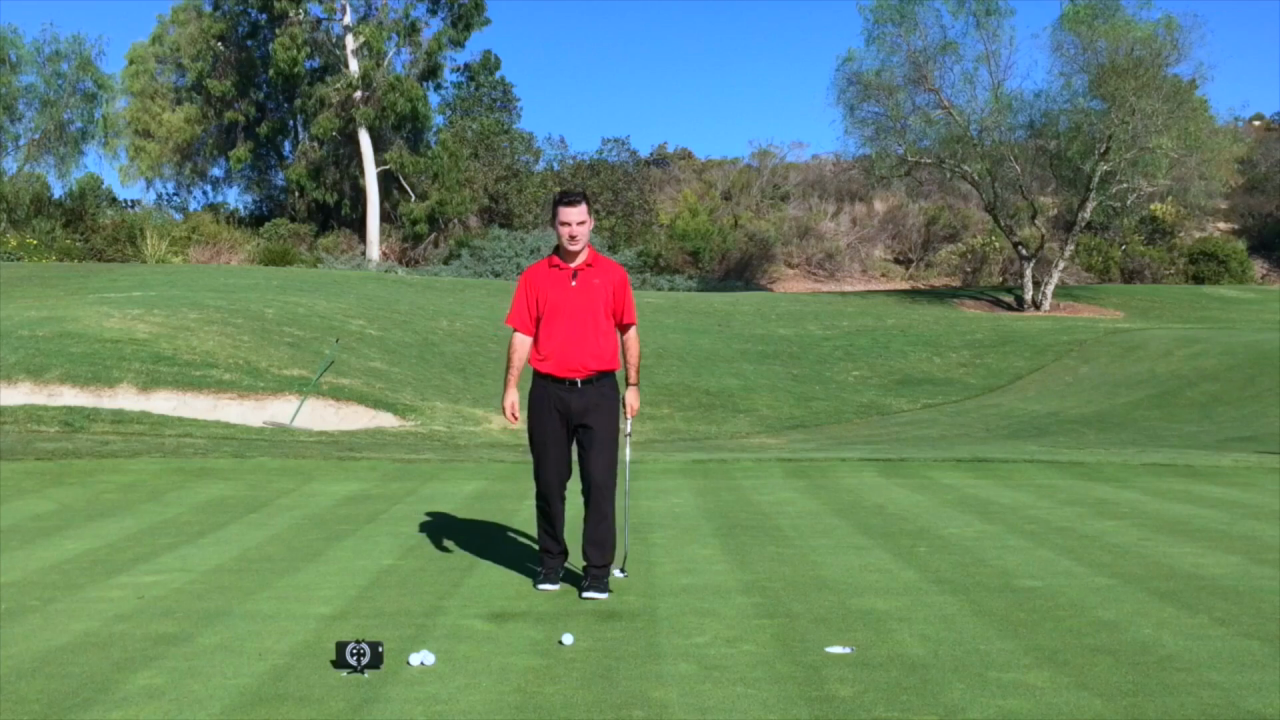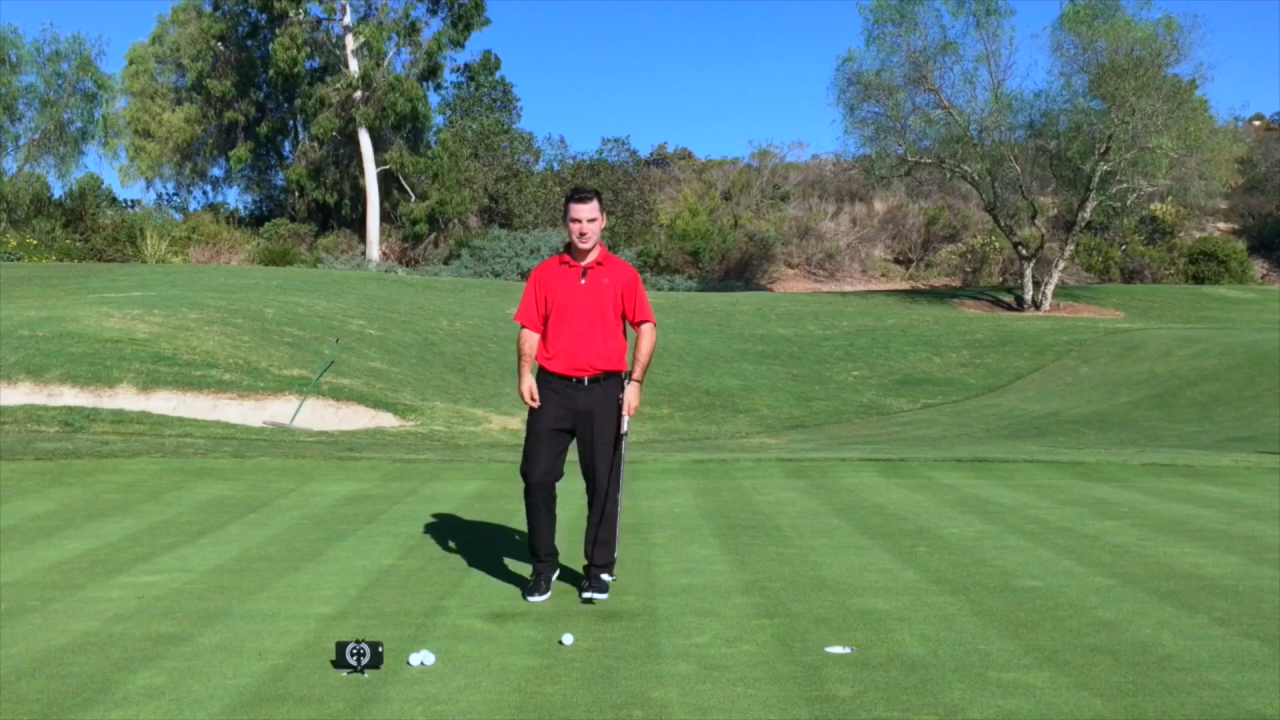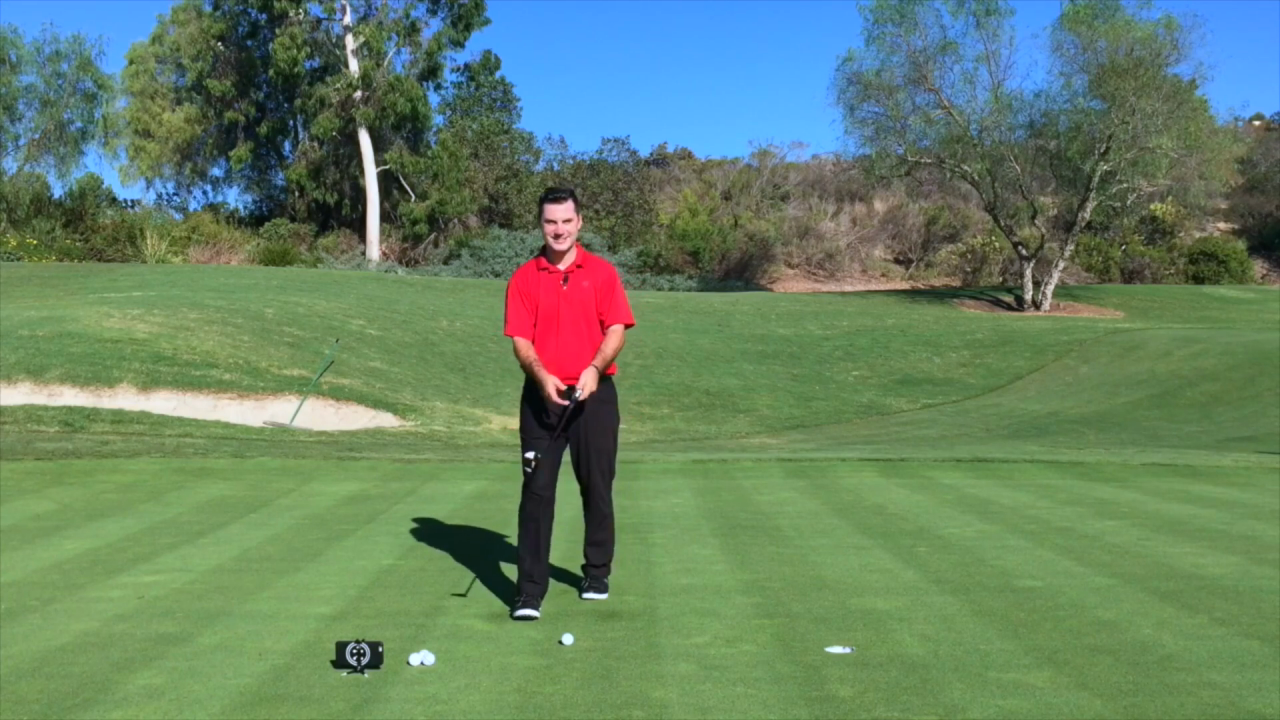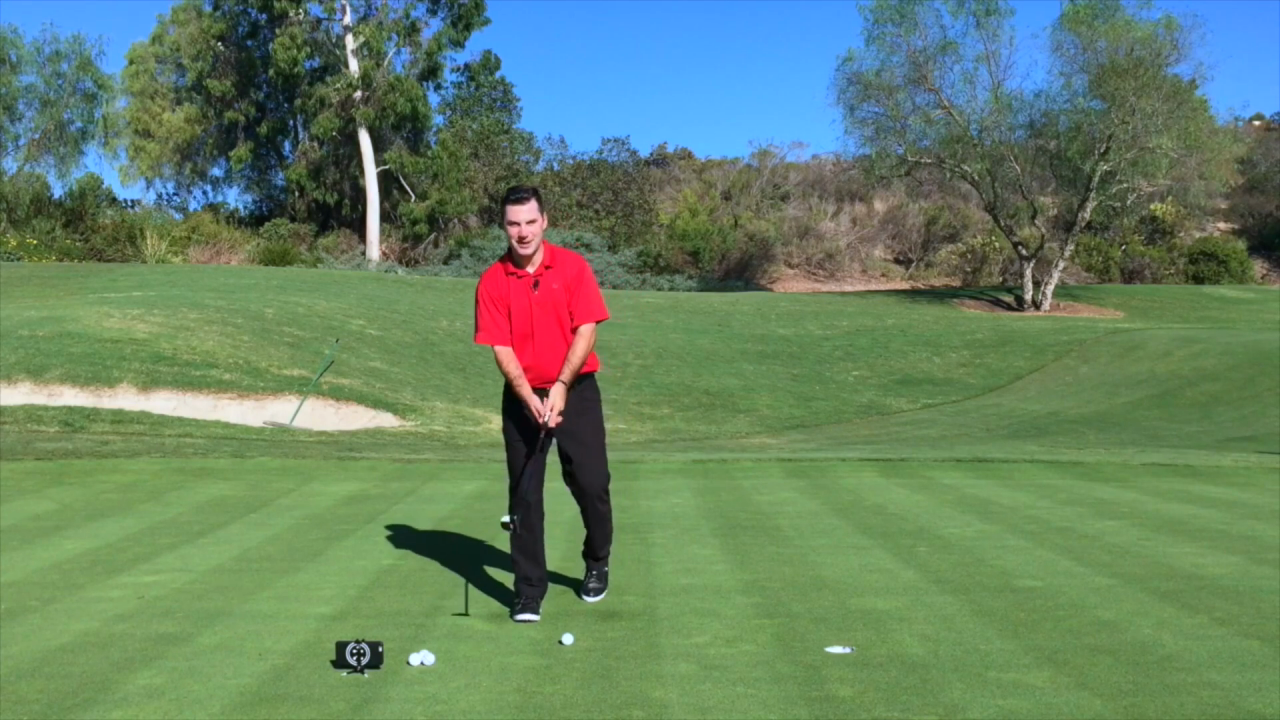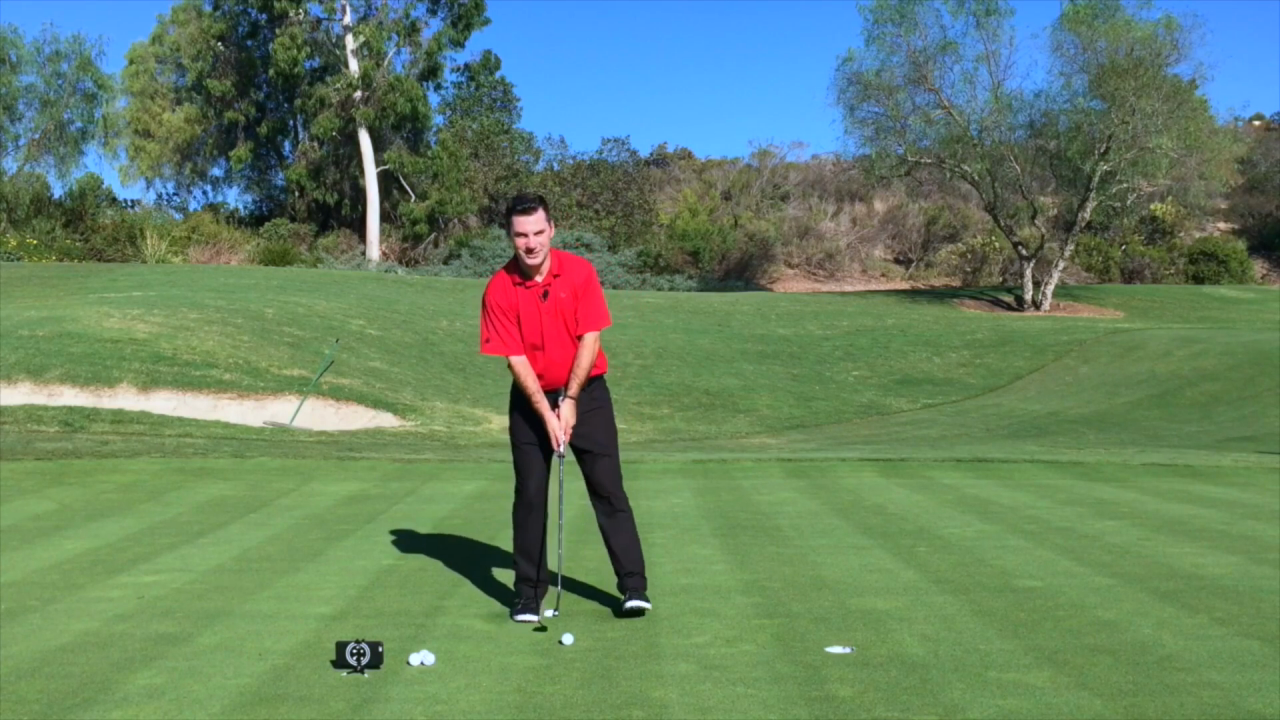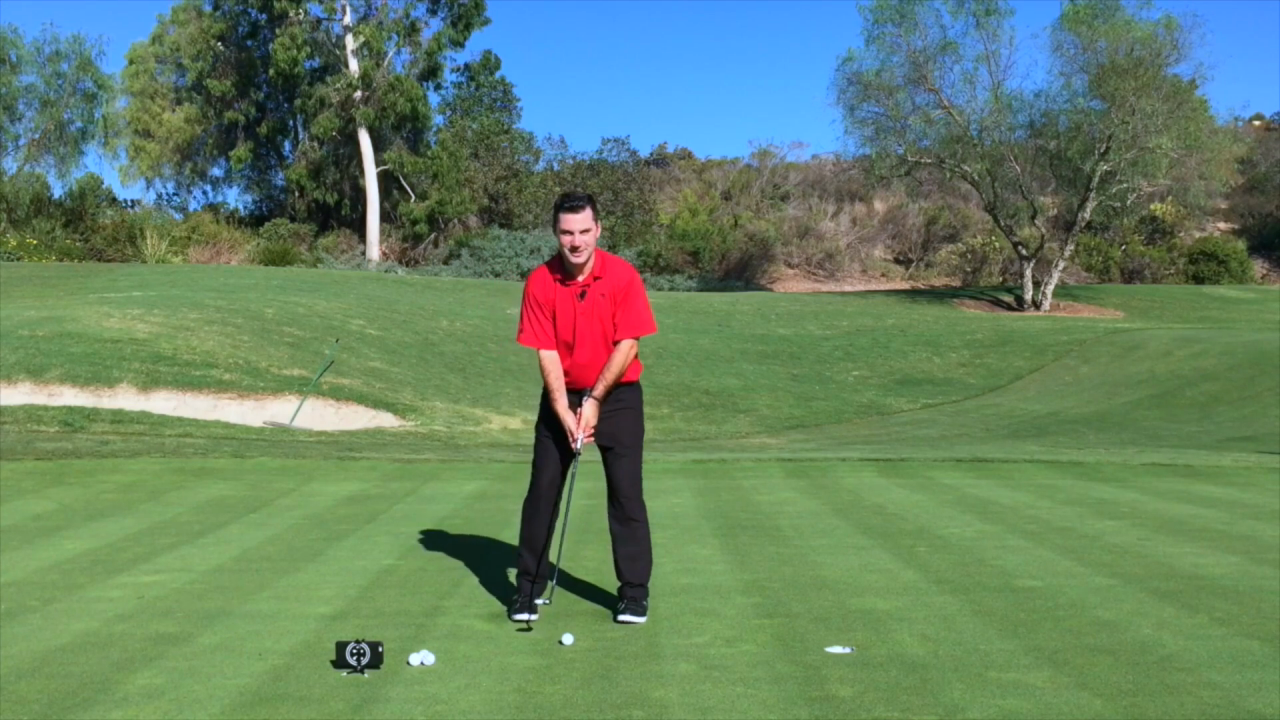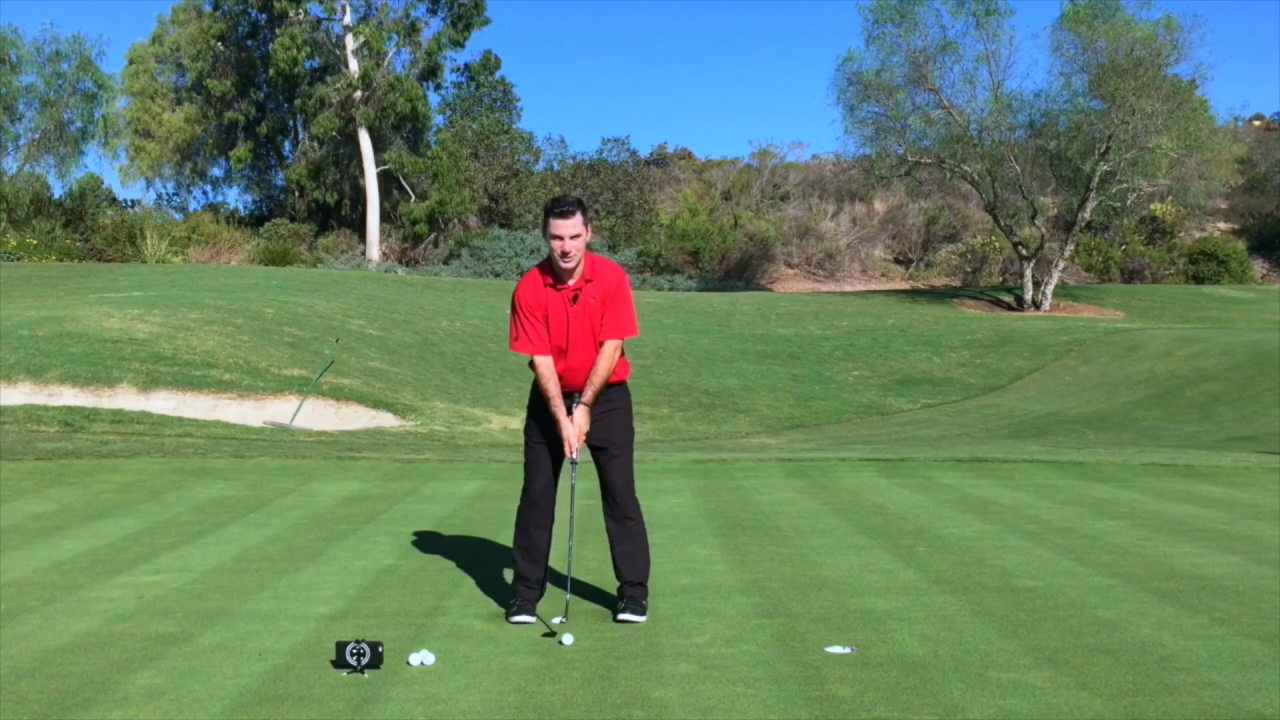
dt=0.4s
person 1, frame 1
left shoulder: (613, 274)
right shoulder: (534, 276)
left elbow: (628, 331)
right elbow: (522, 334)
left wrist: (632, 384)
right wrist: (511, 386)
left hip: (598, 392)
right hip: (549, 391)
left knee: (599, 482)
right knee: (549, 481)
left ankle: (597, 570)
right ankle: (552, 558)
person 1, frame 2
left shoulder: (623, 273)
right shoulder: (544, 273)
left elbow: (645, 328)
right elbow: (529, 330)
left wrist: (635, 381)
right wrist: (524, 373)
left hip: (605, 392)
right hip: (553, 390)
left knee: (603, 484)
right knee: (537, 476)
left ankle: (598, 569)
right ankle: (544, 565)
person 1, frame 3
left shoulder: (604, 272)
right shoulder: (523, 278)
left elbow: (617, 330)
right elbow: (520, 340)
left wrist: (594, 369)
right wrist: (543, 378)
left hip: (594, 395)
right hip: (541, 396)
left knee: (596, 488)
right knee: (537, 490)
left ankle: (597, 570)
right ankle: (530, 588)
person 1, frame 4
left shoulder: (573, 267)
right shoulder: (491, 282)
left elbow: (586, 331)
right elbow: (501, 348)
left wrist: (560, 386)
right wrist: (530, 398)
left hip: (577, 390)
right hip: (522, 397)
left knee: (591, 483)
right knee: (525, 493)
left ankle: (597, 561)
right ankle: (529, 589)
person 1, frame 5
left shoulder: (581, 272)
right shoulder: (498, 289)
left elbow: (591, 339)
right elbow: (515, 358)
left wrist: (569, 399)
right wrist: (546, 412)
left hip: (587, 392)
right hip: (531, 399)
left knee: (608, 488)
right knee: (530, 494)
left ankle: (633, 583)
right ankle: (529, 589)
person 1, frame 6
left shoulder: (623, 276)
right shoulder: (539, 283)
left elbow: (628, 345)
right elbow: (546, 353)
left wrist: (594, 400)
right wrist: (565, 412)
left hip: (618, 396)
right hip: (561, 396)
left knee: (625, 493)
right knee: (541, 491)
left ankle: (634, 591)
right ankle: (528, 586)
person 1, frame 7
left shoulder: (612, 278)
right shoulder: (528, 288)
left elbow: (612, 346)
right elbow: (540, 359)
left wrist: (584, 406)
right wrist: (562, 418)
left hip: (607, 396)
right hip: (549, 399)
left knee: (620, 493)
right knee: (536, 495)
left ankle: (633, 590)
right ankle: (526, 591)
